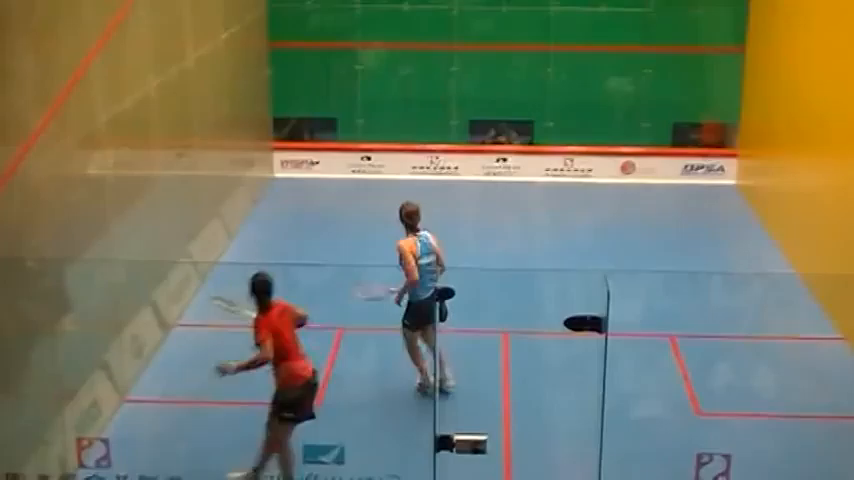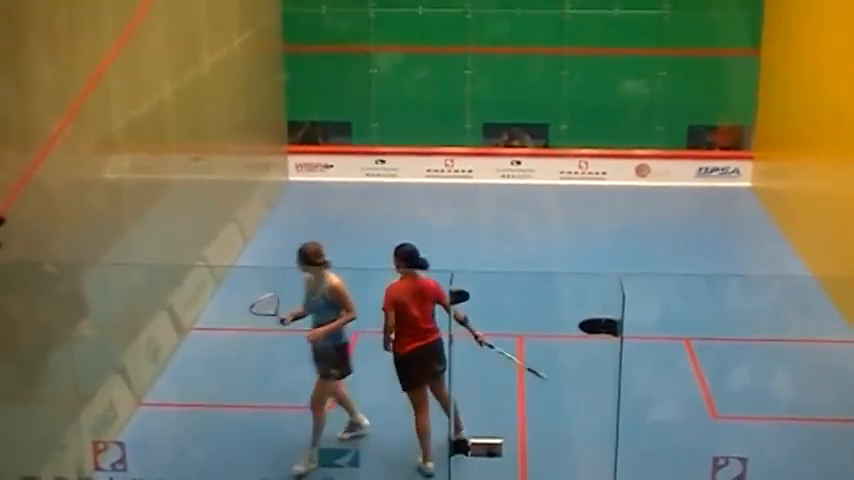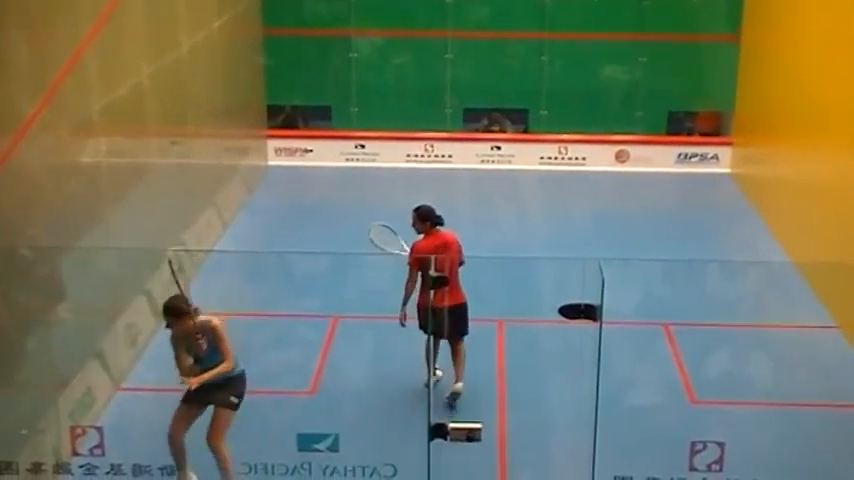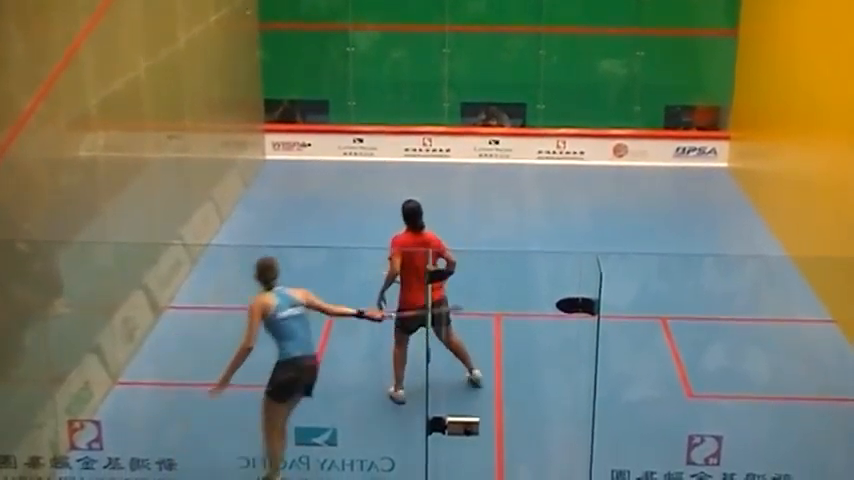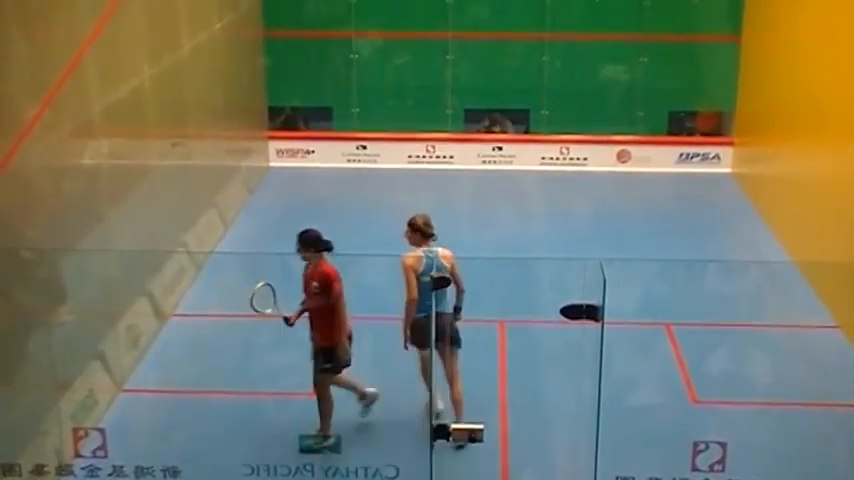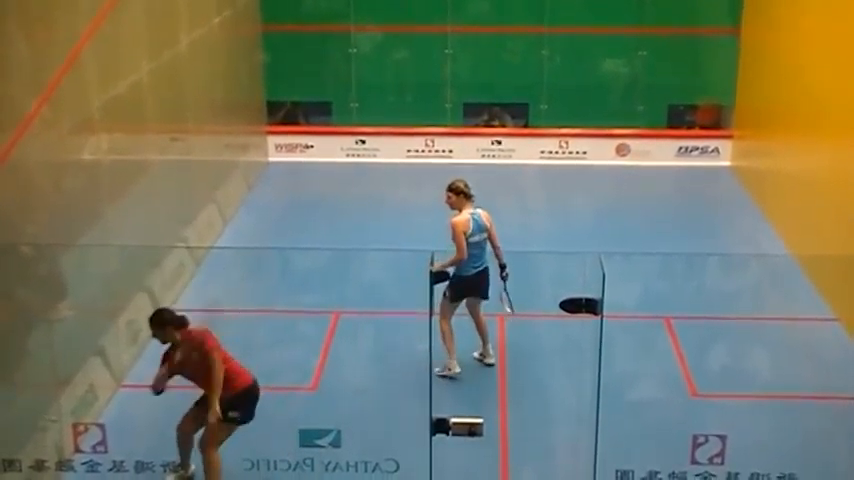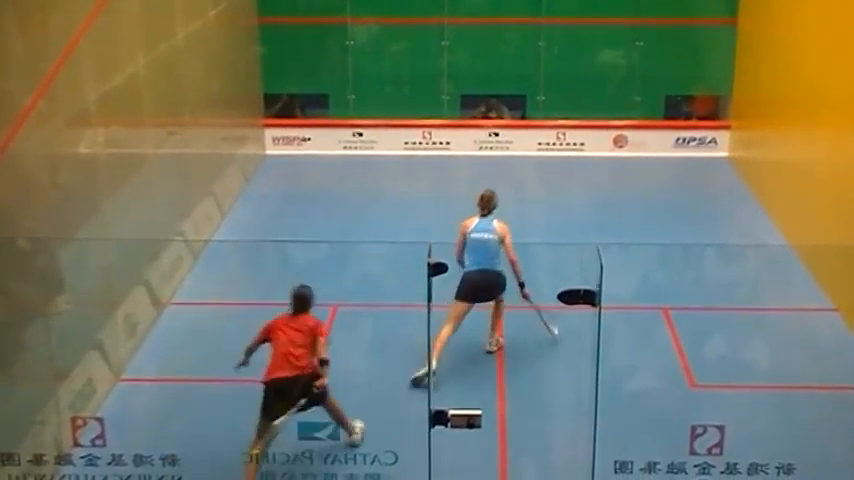
dt=0.7s
person 1, frame 1
left shoulder: (404, 245)
right shoulder: (429, 237)
left elbow: (413, 278)
right elbow: (441, 267)
left wrist: (401, 293)
left hip: (419, 302)
right hip: (434, 296)
left knee: (411, 343)
right knee: (431, 338)
left ankle: (426, 382)
right ankle: (445, 379)
person 1, frame 2
left shoulder: (333, 284)
right shoulder: (310, 281)
left elbow: (351, 313)
left wrist: (324, 330)
right wrist: (293, 315)
left hip: (334, 347)
right hip: (321, 345)
left knee: (317, 404)
right knee: (332, 390)
left ankle: (312, 455)
right ankle: (358, 421)
person 1, frame 3
left shoulder: (212, 325)
right shoulder: (177, 337)
left elbow: (229, 364)
right elbow: (186, 374)
left wrist: (201, 378)
right wrist: (197, 355)
left hip: (231, 381)
right hip: (210, 381)
left knee: (214, 441)
right knee: (174, 435)
person 1, frame 4
left shoulder: (259, 302)
right shoulder: (299, 294)
left elbow: (248, 345)
right elbow: (331, 309)
left wrist: (226, 377)
right wrist: (362, 314)
left hip: (290, 366)
right hip: (311, 364)
left knee: (271, 427)
right knee: (278, 419)
person 1, frame 5
left shoulder: (409, 259)
right shoulder: (447, 255)
left elbow: (412, 298)
right elbow: (460, 289)
left wrist: (405, 329)
right wrist: (457, 309)
left hip: (421, 321)
right hip: (444, 319)
left knee: (424, 361)
right knee: (453, 376)
left ankle: (435, 401)
person 1, frame 6
left shoulder: (458, 221)
right shoulder: (484, 215)
left elbow: (461, 256)
right elbow: (496, 246)
left wrist: (442, 266)
right wrist: (502, 266)
left hip: (464, 277)
right hip: (482, 274)
left knee: (445, 317)
right knee: (475, 312)
left ankle: (452, 364)
right ankle: (487, 353)
person 1, frame 7
left shoulder: (467, 224)
right shoulder: (501, 227)
left elbow: (459, 257)
right elbow: (512, 259)
right wrist: (521, 285)
left hip: (471, 278)
right hip: (494, 278)
left knee: (450, 324)
right knee: (499, 299)
left ankle: (431, 365)
right ankle: (494, 340)
person 2, frame 1
left shoulder: (262, 321)
right shoulder: (283, 307)
left elbow: (266, 356)
right elbow: (303, 318)
left wrist: (235, 368)
left hip: (295, 382)
right hip: (306, 374)
left knee: (279, 439)
right knee: (274, 431)
person 2, frame 2
left shoulder: (393, 291)
right shoulder: (431, 284)
left elbow: (390, 326)
right elbow: (453, 311)
left wrist: (386, 339)
right wrist: (472, 331)
left hip: (407, 353)
right hip: (432, 346)
left knee: (420, 409)
right knee: (440, 392)
left ankle: (427, 461)
right ankle: (458, 430)
person 2, frame 3
left shoulder: (418, 248)
right shoulder: (452, 238)
left elbow: (412, 282)
right elbow: (461, 261)
left wrist: (403, 307)
left hip: (431, 304)
right hip: (456, 302)
left knee: (433, 339)
right knee: (457, 345)
left ankle: (432, 374)
right ankle: (458, 383)
person 2, frame 4
left shoulder: (398, 241)
right shoulder: (433, 239)
left elbow: (394, 271)
right elbow: (452, 262)
left wrist: (382, 292)
right wrist: (442, 278)
left hip: (410, 303)
right hip: (436, 299)
left knee: (400, 343)
right knee: (448, 337)
left ankle: (398, 389)
right ankle: (473, 372)
person 2, frame 5
left shoulder: (328, 273)
right shoulder: (309, 269)
left elbow: (340, 308)
left wrist: (342, 341)
right wrist: (298, 313)
left hip: (333, 340)
right hip: (320, 337)
left knee: (320, 386)
right knee: (325, 380)
left ankle: (325, 434)
right ankle: (366, 394)
person 2, frame 6
left shoulder: (199, 338)
right shoulder: (171, 355)
left elbow: (218, 369)
right elbow: (157, 389)
left wrist: (214, 405)
right wrist: (165, 372)
left hip: (242, 391)
right hip: (215, 393)
left knee: (207, 445)
right knee: (184, 430)
person 2, frame 7
left shoulder: (275, 323)
right shoulder: (314, 324)
left elbow: (251, 347)
right elbow: (322, 351)
left wrist: (245, 360)
right wrist: (323, 376)
left hip: (275, 384)
right hip: (304, 378)
left knee: (261, 440)
right knee: (324, 398)
right ankle: (352, 431)
